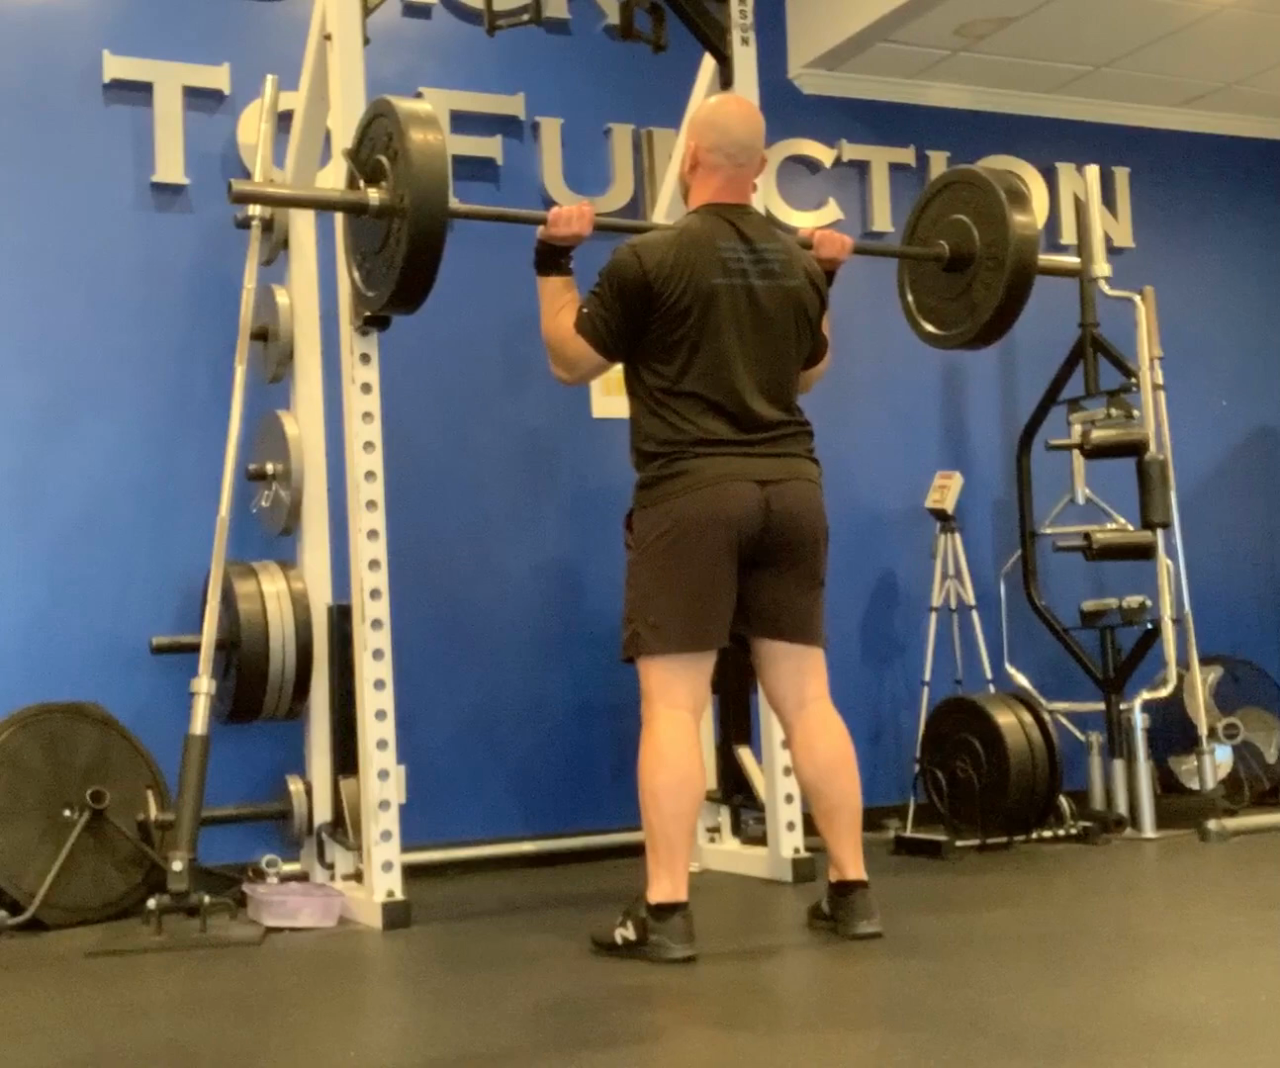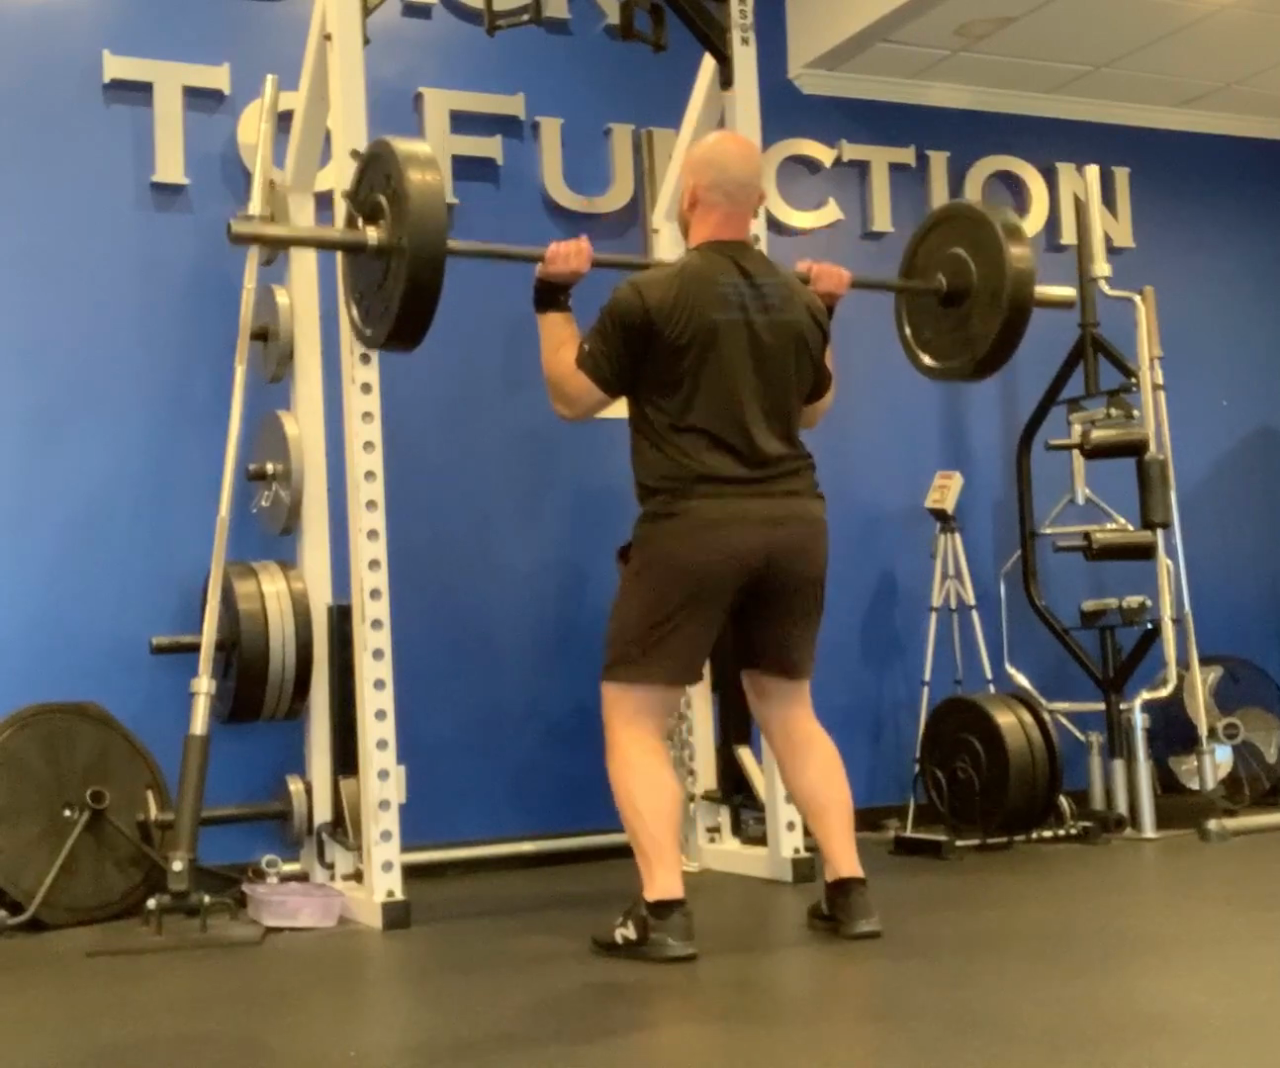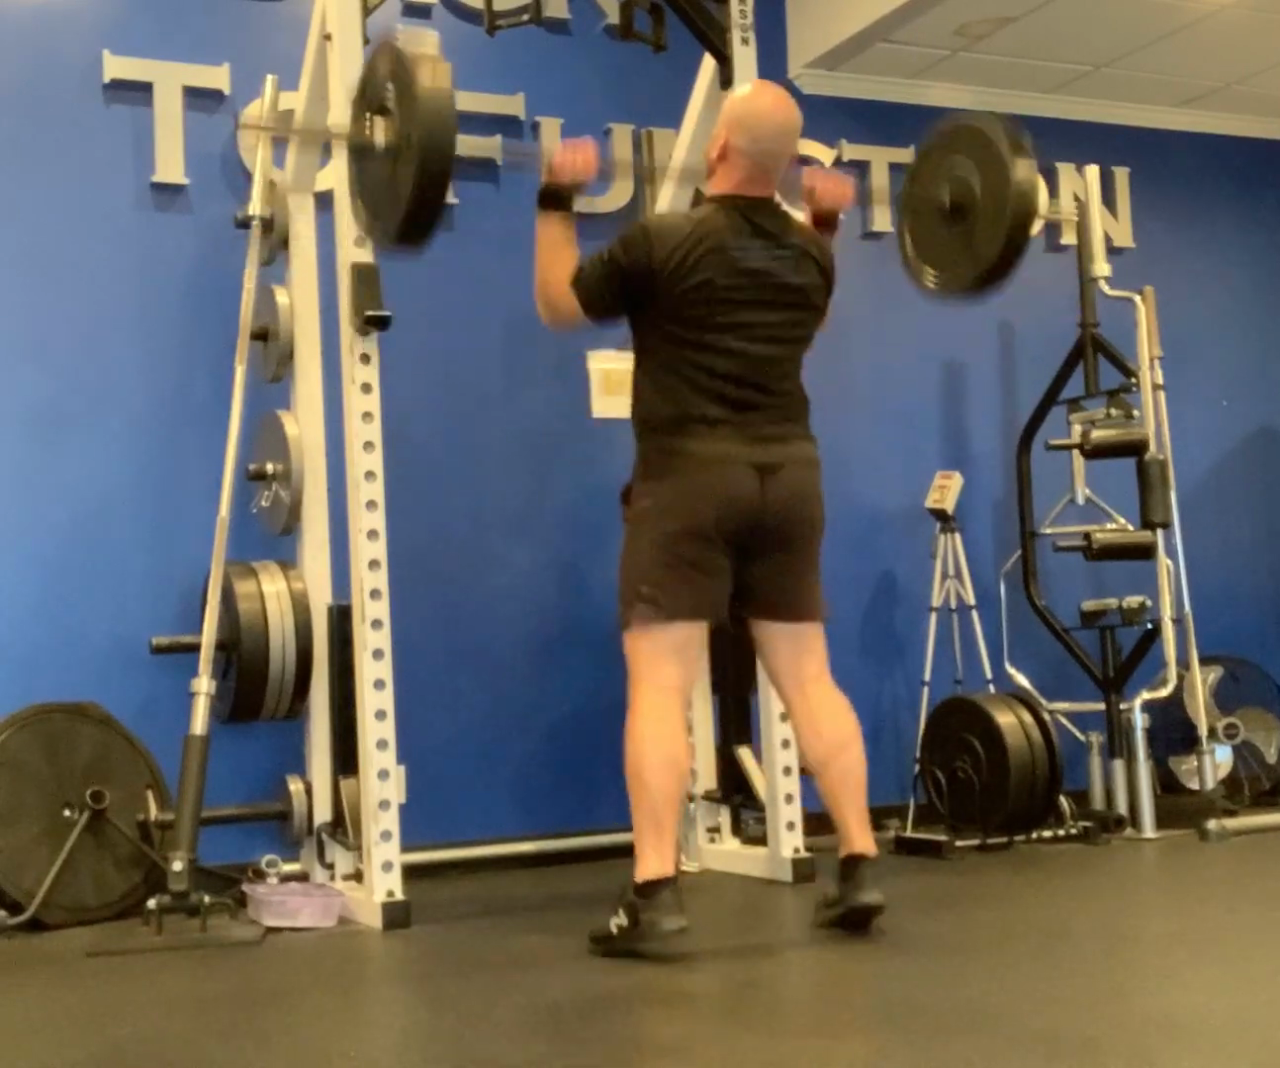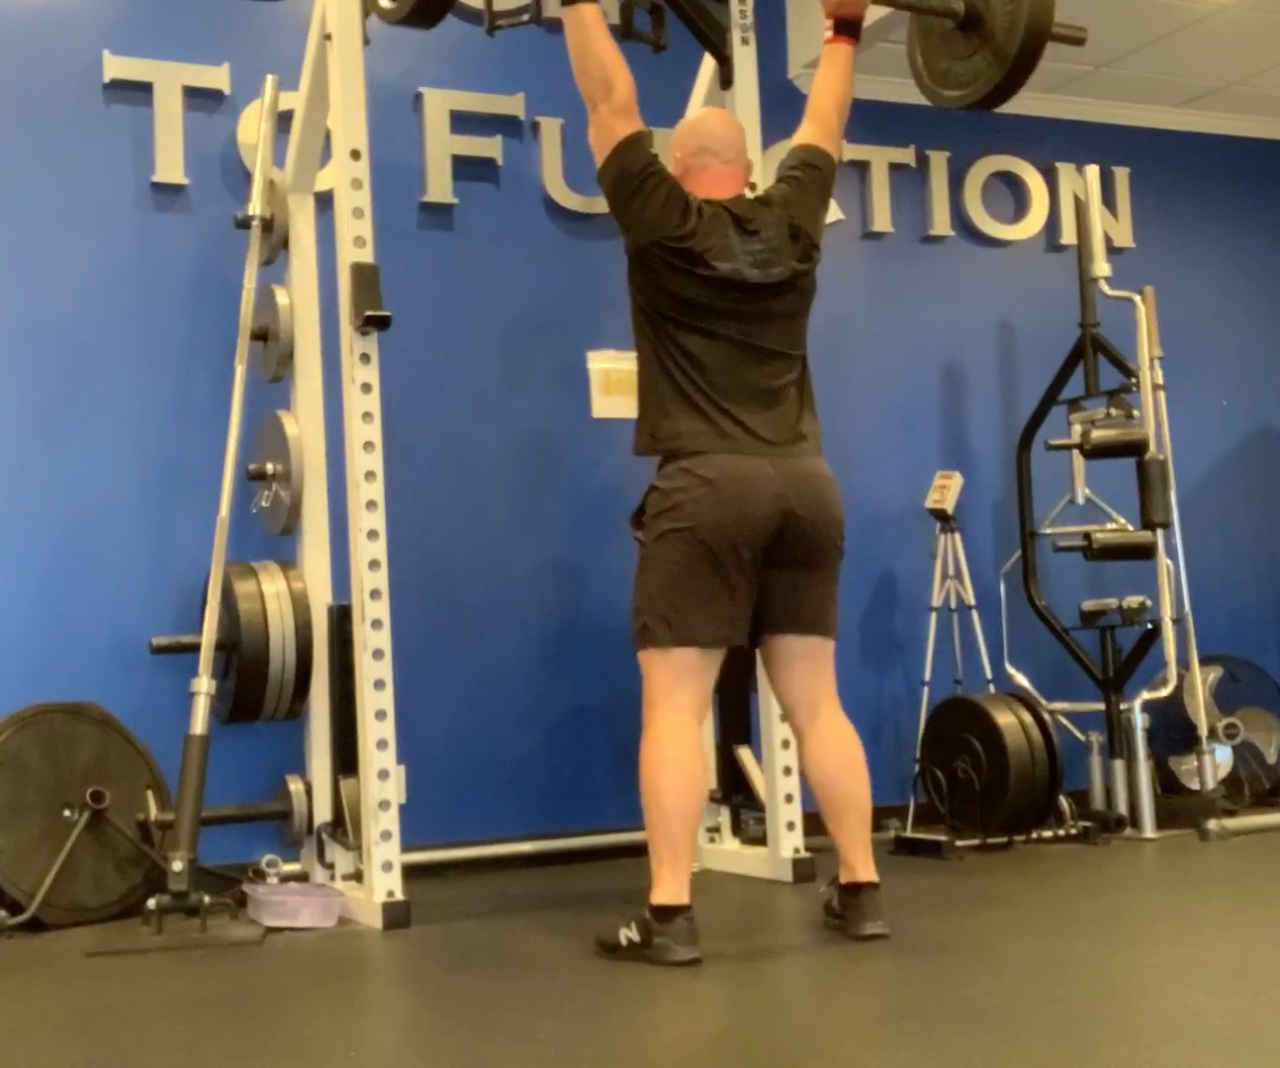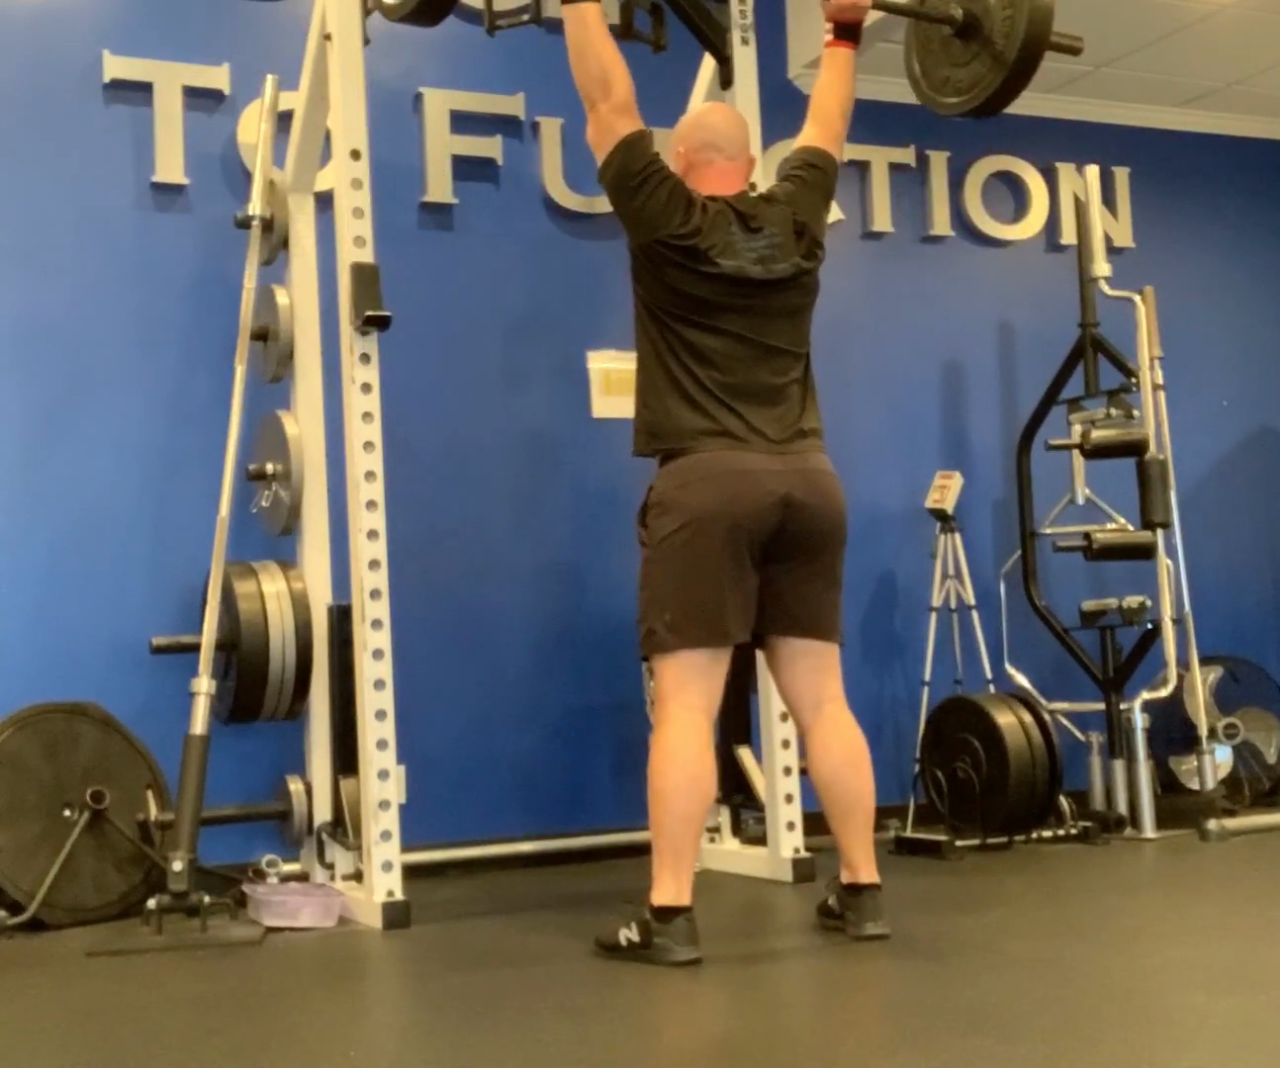
dt=0.5s
person 1, frame 1
left shoulder: (651, 257)
right shoulder: (798, 262)
left elbow: (571, 359)
left wrist: (555, 258)
left hip: (692, 495)
right hip: (793, 489)
left knee: (673, 704)
right knee: (806, 699)
left ankle: (665, 913)
right ankle: (851, 890)
person 1, frame 2
left shoulder: (653, 295)
right shoulder: (797, 299)
left elbow: (572, 397)
left wrist: (553, 298)
left hip: (695, 529)
right hip: (795, 525)
left knee: (633, 722)
right knee: (790, 716)
left ankle: (663, 910)
right ankle: (849, 888)
person 1, frame 3
left shoulder: (665, 241)
right shoulder: (807, 250)
left elbow: (558, 305)
left wrist: (555, 202)
right wrist: (827, 220)
left hip: (691, 484)
right hip: (787, 476)
left knee: (659, 688)
right knee: (807, 681)
left ankle: (655, 895)
right ankle: (860, 868)
person 1, frame 4
left shoulder: (663, 223)
right shoulder: (793, 222)
left elbow: (611, 103)
right elbow: (824, 122)
left hip: (707, 489)
right hip: (804, 486)
left knee: (673, 708)
right knee: (816, 703)
left ankle: (669, 914)
right ankle: (861, 891)
person 1, frame 5
left shoulder: (668, 220)
right shoulder: (797, 222)
left elbow: (608, 102)
right elbow: (825, 128)
left hip: (710, 483)
right hip: (807, 480)
left knee: (685, 704)
right knee: (821, 699)
left ankle: (669, 916)
right ankle: (862, 890)
